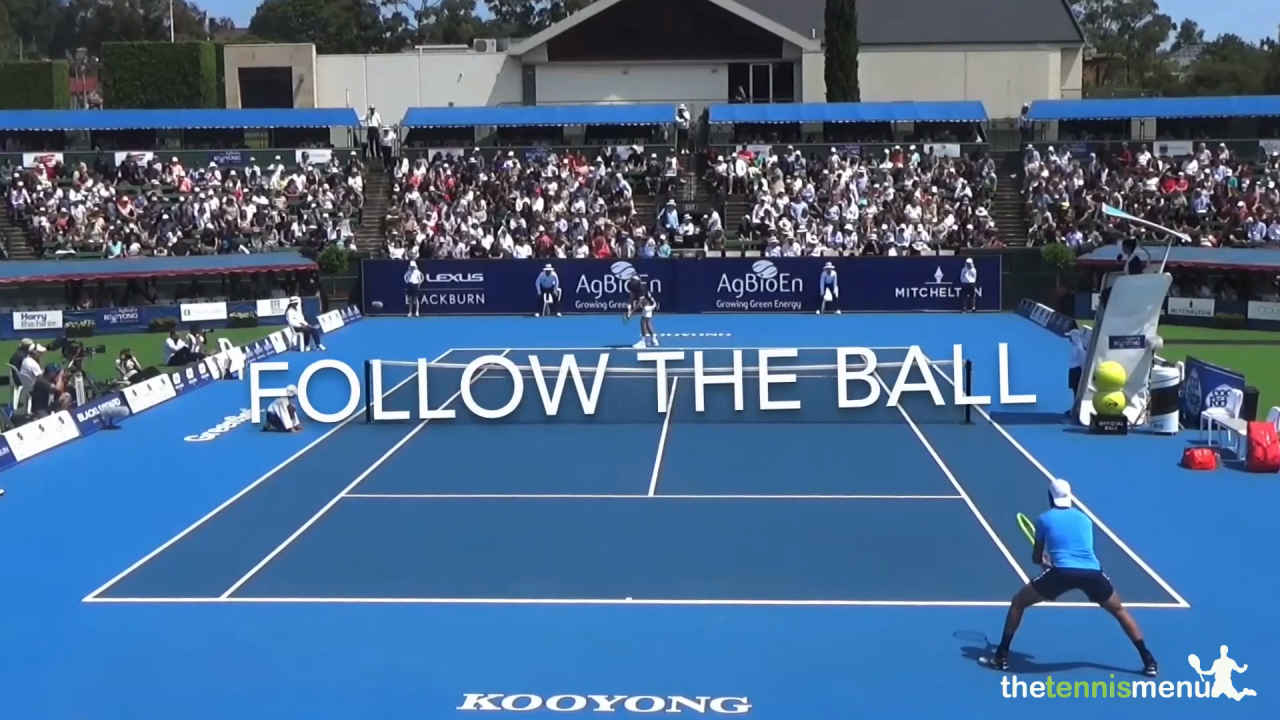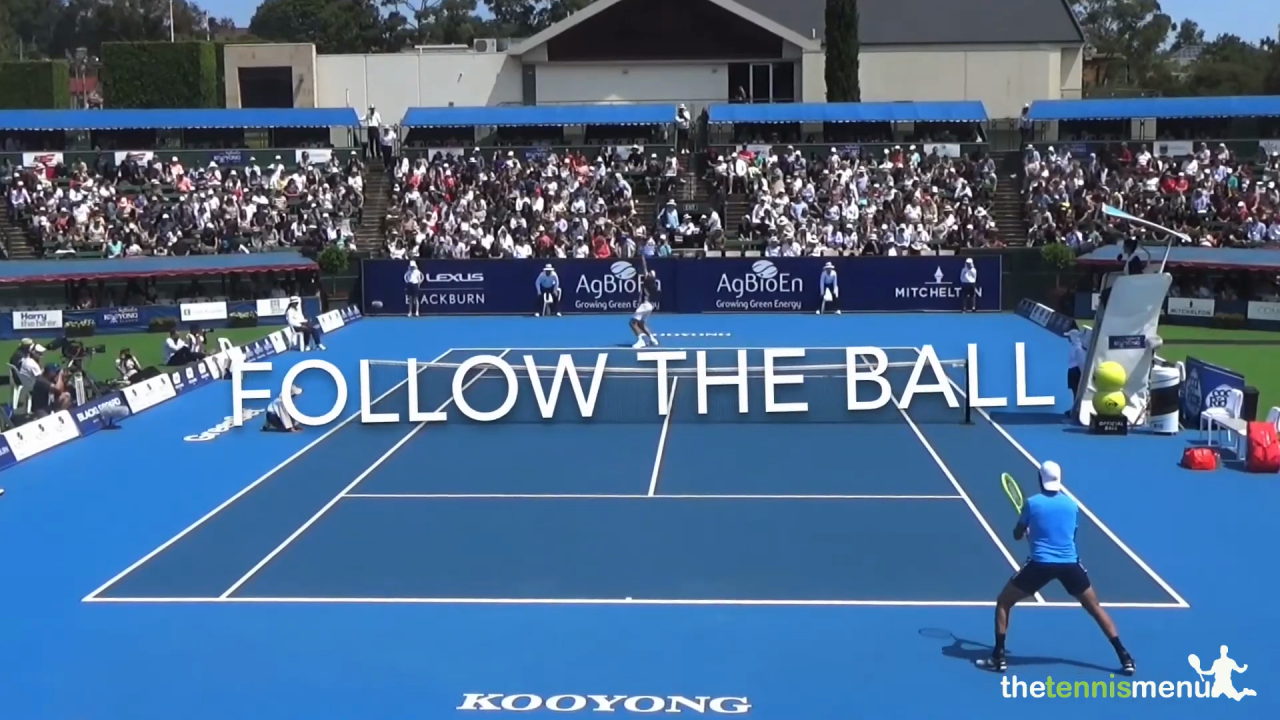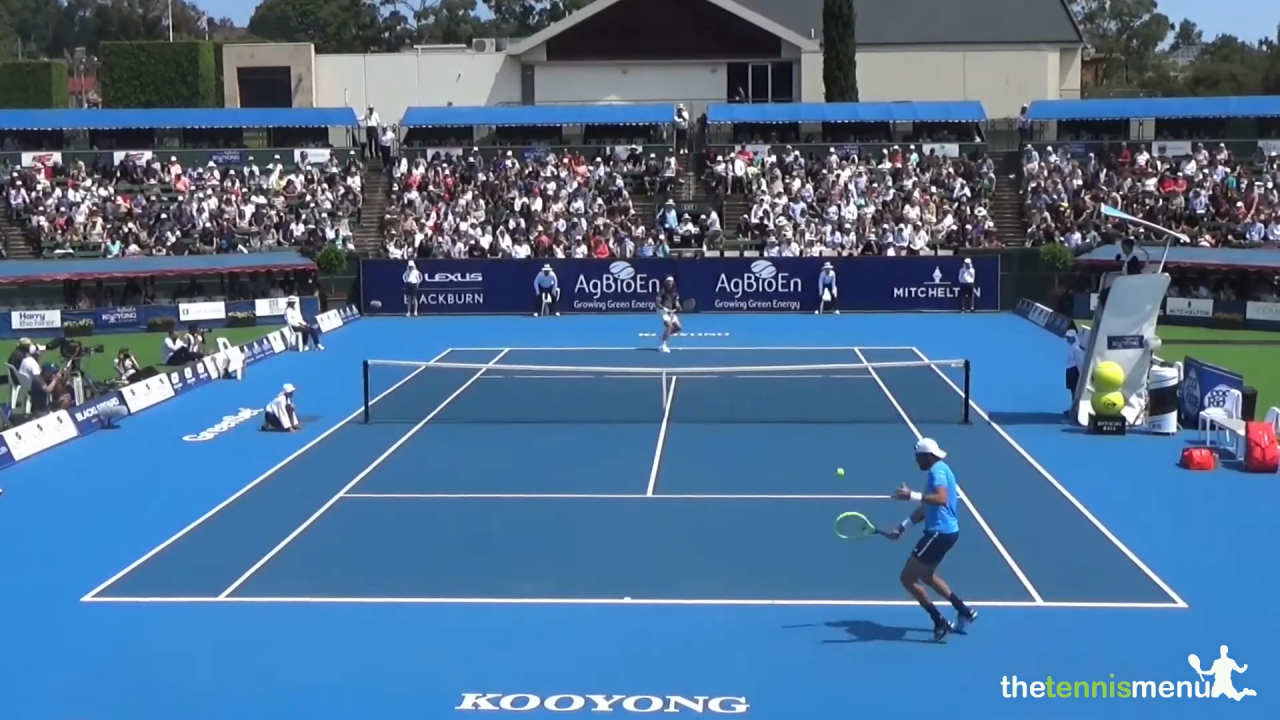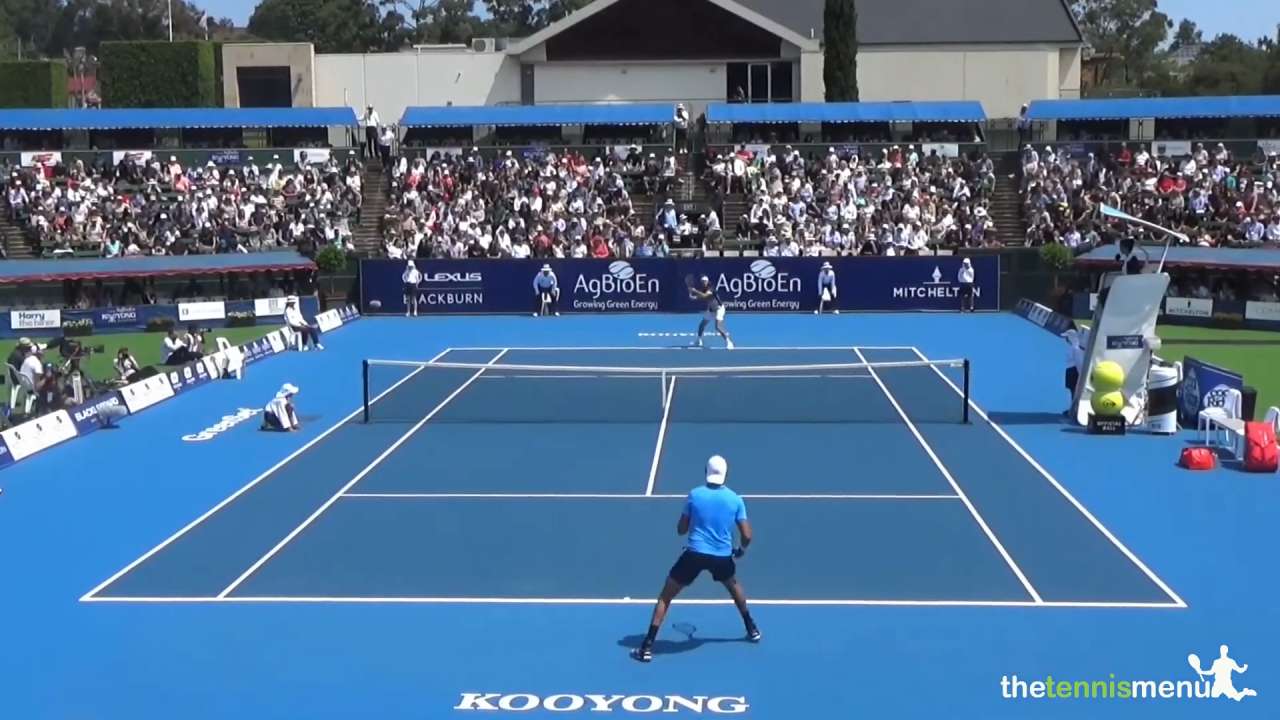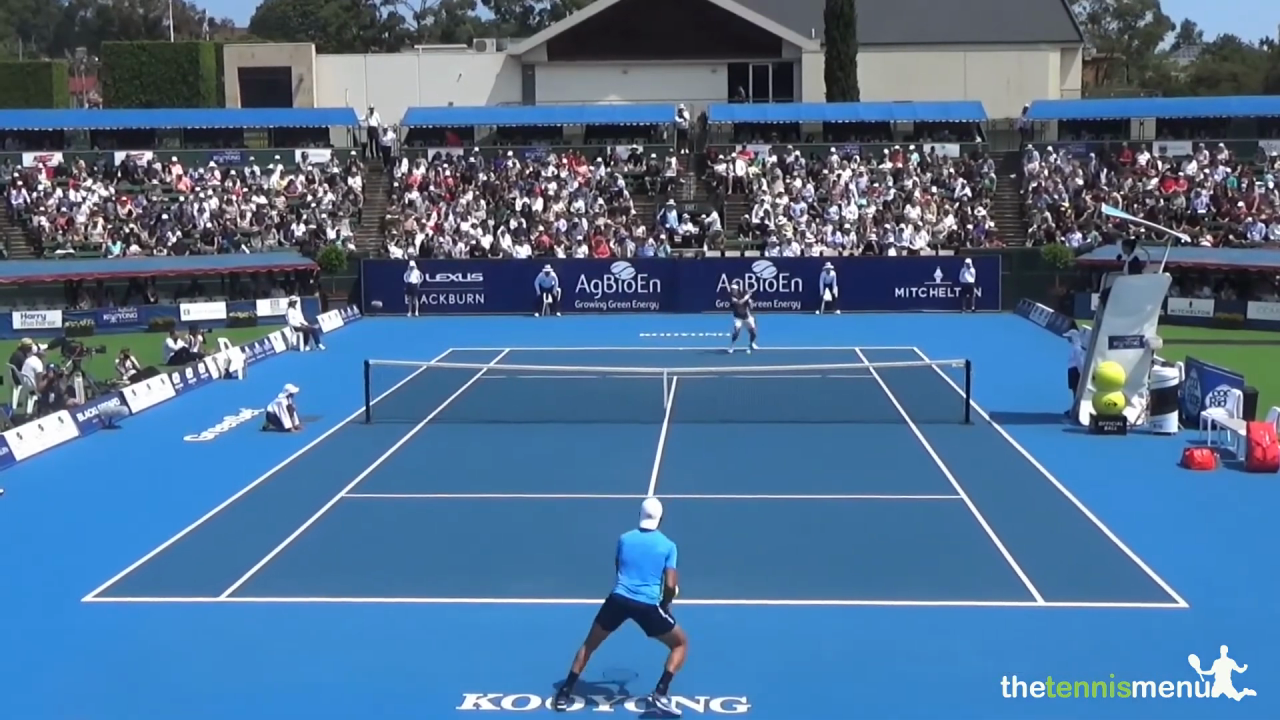
dt=1s
person 1, frame 1
left shoulder: (1044, 519)
right shoulder: (1085, 519)
left elbow: (1037, 558)
left wrist: (1047, 562)
left hip: (1062, 572)
right hip: (1092, 572)
left knee: (1018, 603)
right knee: (1119, 611)
left ankle: (1001, 656)
right ankle: (1149, 662)
person 1, frame 2
left shoulder: (1032, 503)
right shoulder: (1072, 504)
left elbow: (1018, 535)
left hip: (1040, 564)
right hip: (1069, 564)
left knee: (1004, 602)
right knee: (1095, 609)
left ankle: (998, 657)
right ankle: (1125, 659)
person 1, frame 3
left shoulder: (938, 471)
right shoulder: (937, 471)
left elbow: (942, 499)
right elbow: (925, 508)
left wrist: (912, 496)
right wrist: (903, 525)
left hip: (940, 533)
right hip: (947, 532)
left knee: (908, 578)
right knee: (926, 576)
left ankle: (941, 624)
right ankle: (964, 611)
person 1, frame 4
left shoulder: (695, 494)
right shoulder: (735, 499)
left elbow: (682, 529)
right elbow: (747, 536)
right wrist: (740, 549)
left hip: (696, 554)
right hip: (722, 556)
left knee: (665, 597)
right knee: (733, 585)
left ankle: (647, 647)
right ankle: (752, 629)
person 1, frame 5
left shoulder: (625, 539)
right shoulder: (668, 546)
right elbow: (670, 586)
right wrist: (664, 604)
left hip: (619, 599)
right hip: (647, 605)
left knee: (589, 644)
right knee: (680, 644)
left ankle: (564, 694)
right ankle: (660, 693)
